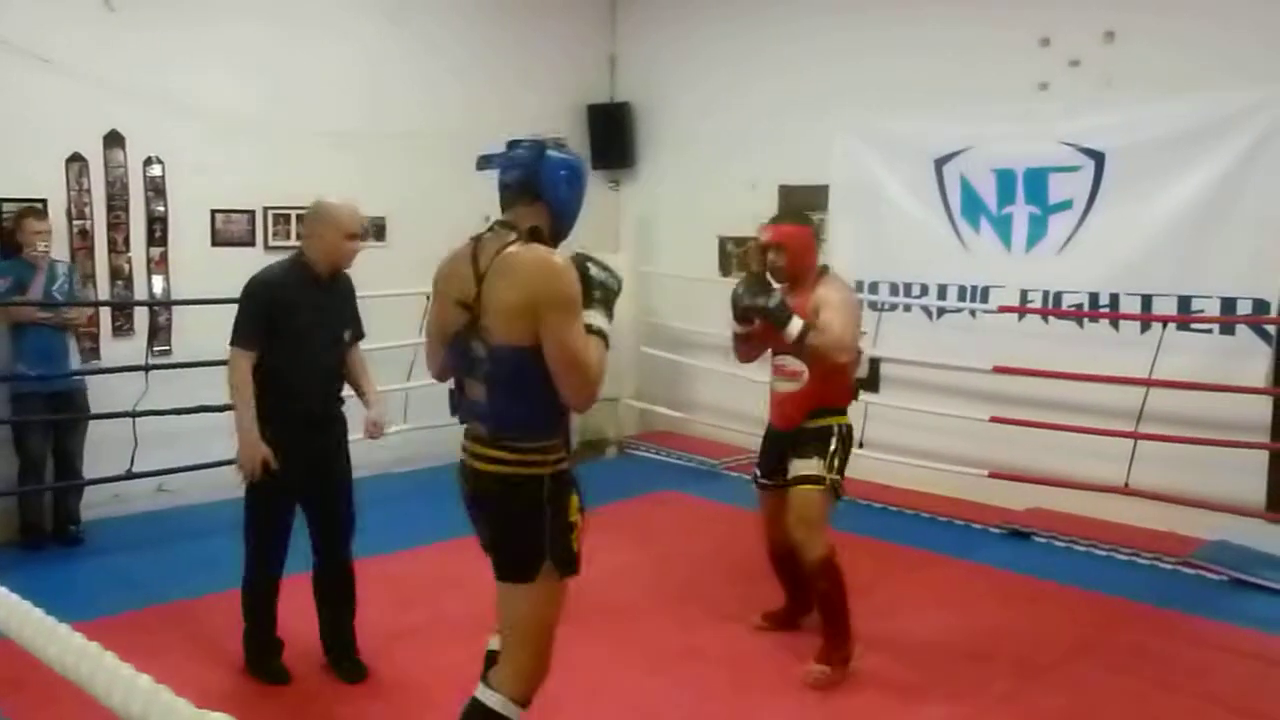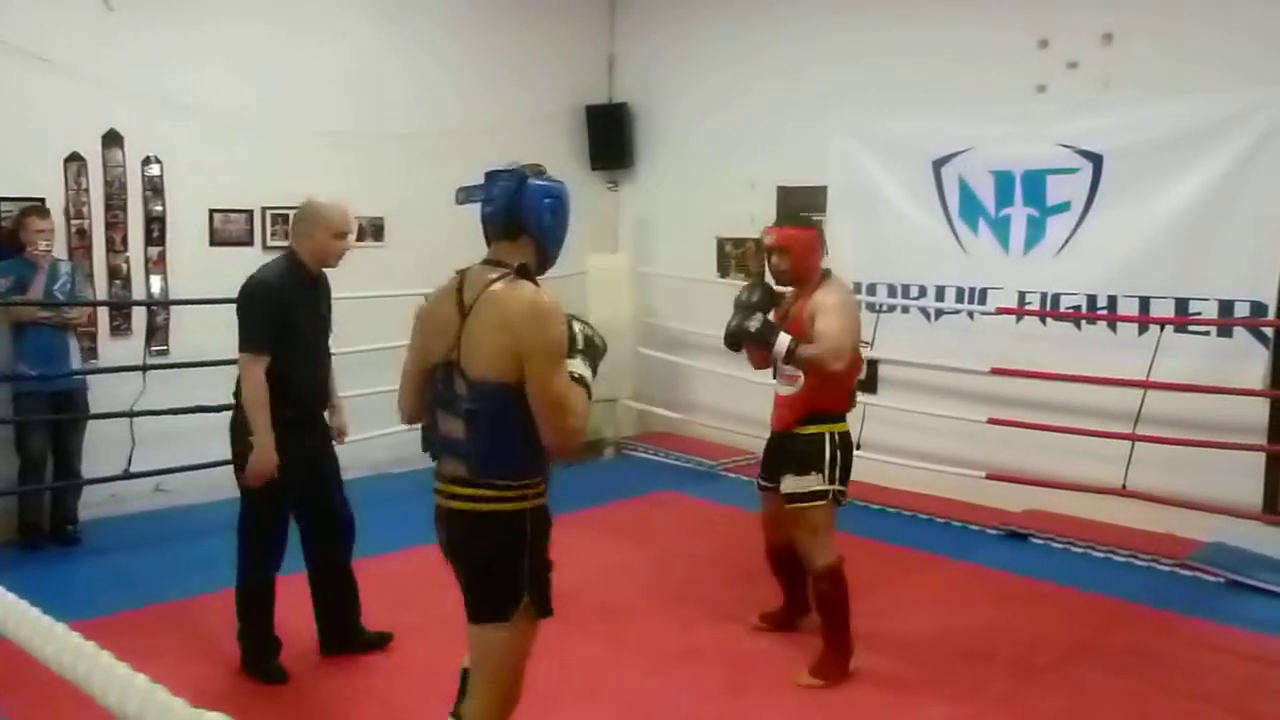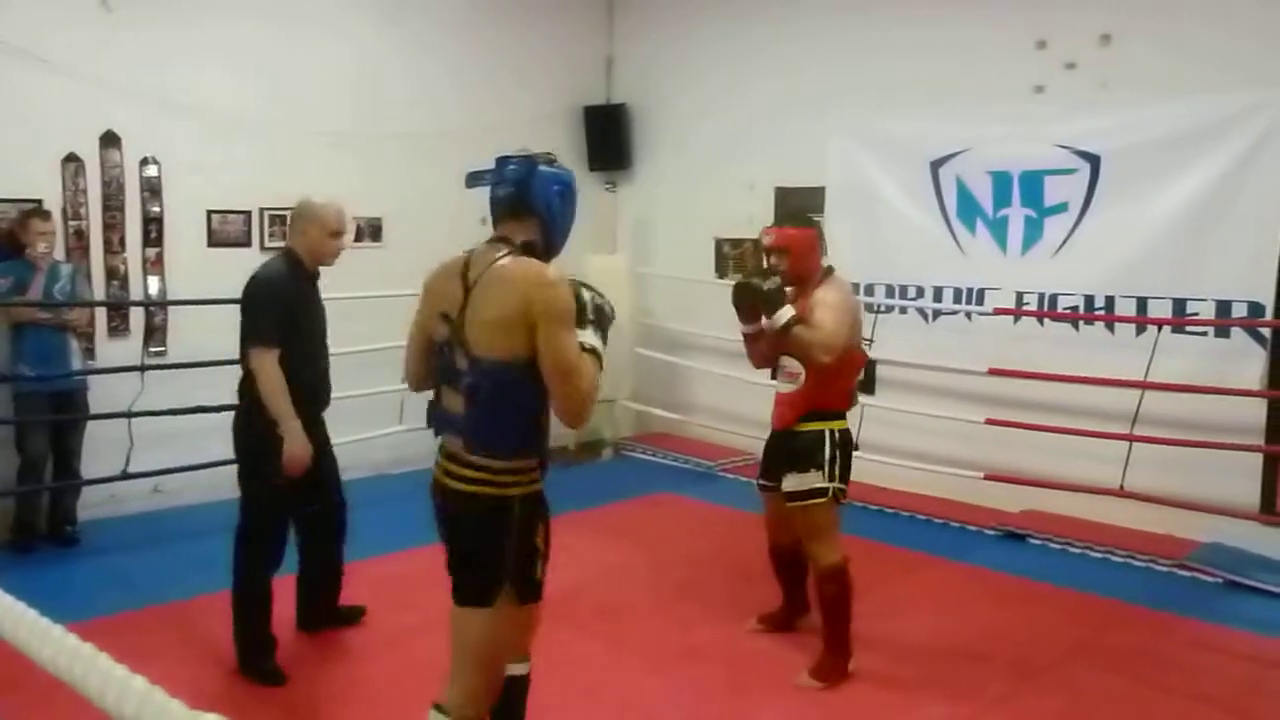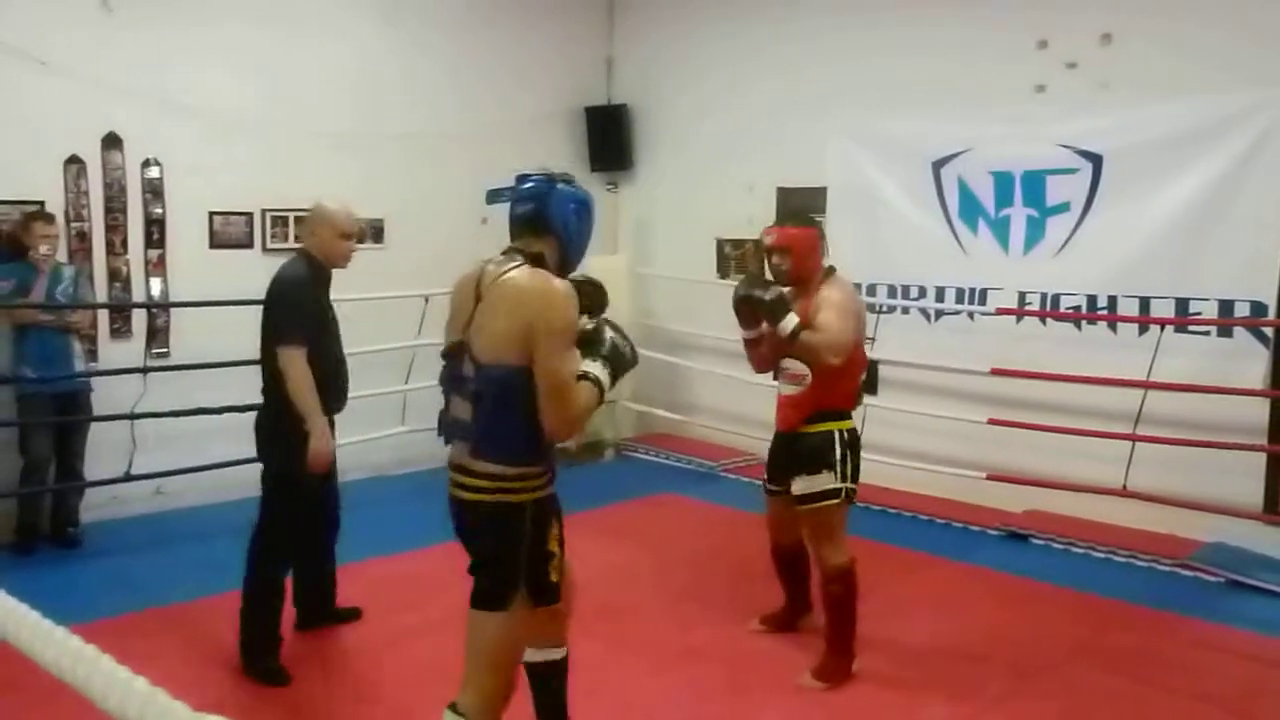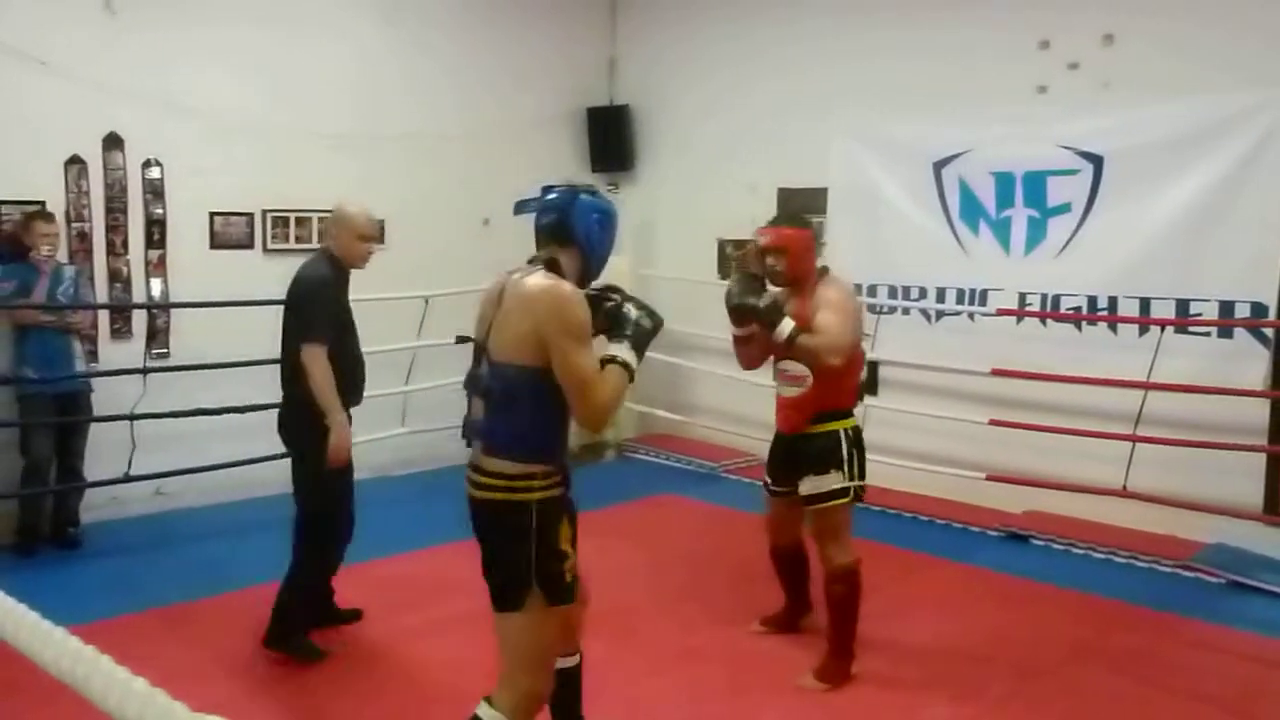
dt=0.2s
person 1, frame 1
left shoulder: (456, 264)
right shoulder: (547, 268)
left elbow: (440, 364)
right elbow: (580, 392)
right wrist: (595, 310)
left hip: (482, 466)
right hip: (531, 476)
left knee: (522, 626)
right knee: (523, 664)
person 1, frame 2
left shoulder: (439, 302)
right shoulder: (534, 309)
left elbow: (411, 408)
right elbow: (563, 438)
right wrist: (581, 362)
left hip: (452, 504)
right hip: (507, 513)
left knee: (496, 651)
person 1, frame 3
left shoulder: (445, 277)
right shoulder: (542, 284)
left elbow: (418, 375)
right elbow: (575, 408)
right wrist: (591, 331)
left hip: (454, 480)
right hip: (502, 494)
left knee: (515, 630)
person 1, frame 4
left shoulder: (470, 284)
right shoulder: (549, 293)
right elbow: (560, 422)
right wrist: (602, 363)
left hip: (470, 484)
right hip: (512, 497)
left knee: (550, 607)
person 1, frame 5
left shoulder: (504, 291)
right shoulder: (559, 297)
right elbow: (593, 413)
right wrist: (627, 341)
left hip: (494, 487)
right hip: (524, 498)
left knee: (566, 612)
person 2, frame 1
left shoulder: (342, 287)
right shoulder: (269, 287)
right elbow: (242, 362)
left wrist: (371, 402)
right wrist: (247, 435)
left hip: (326, 430)
right hip: (275, 436)
left knee: (335, 541)
right knee: (267, 546)
left ankle: (341, 646)
right ankle: (260, 649)
person 2, frame 2
left shoulder: (317, 283)
right shoulder: (266, 287)
right elbow: (252, 368)
left wrist: (335, 408)
right wrist: (261, 442)
left hip: (310, 429)
right hip: (270, 435)
left knee: (333, 529)
right knee: (263, 544)
left ankle: (341, 631)
right ankle: (257, 650)
person 2, frame 3
left shoulder: (306, 279)
right shoulder: (270, 283)
right elbow: (263, 361)
right wrist: (290, 432)
left hip: (306, 425)
right hip: (271, 433)
left knee: (328, 518)
right knee: (263, 540)
left ankle: (318, 609)
right ankle: (253, 649)
person 2, frame 4
left shoulder: (313, 279)
right shoulder: (295, 282)
right elbow: (290, 360)
right wrist: (317, 428)
left hip: (311, 425)
right hip: (291, 430)
left knee: (320, 519)
right knee: (279, 535)
left ankle: (316, 606)
right ankle: (258, 647)
person 2, frame 5
left shoulder: (327, 277)
right shoulder: (319, 281)
right elbow: (313, 356)
left wrist: (336, 419)
right wrist: (337, 423)
left hip: (316, 417)
right hip: (313, 420)
left knee: (323, 515)
right knee: (329, 520)
left ankle: (316, 605)
right ankle: (287, 626)
person 3, frame 1
left shoulder: (832, 294)
right shoulder: (778, 295)
left elbow: (841, 352)
right elbow: (746, 355)
left wrist: (786, 322)
right wrist: (744, 318)
left hip: (822, 430)
right hip: (780, 429)
left knee: (805, 532)
right knee: (775, 528)
left ankle: (837, 644)
right ankle: (798, 604)
person 3, frame 2
left shoulder: (833, 298)
right shoulder: (790, 299)
left elbow: (835, 359)
right elbow: (761, 362)
left wrist: (774, 337)
right wrist: (750, 325)
left hip: (820, 437)
right hip: (785, 432)
left knee: (814, 543)
right knee: (774, 528)
left ankle: (837, 652)
right ankle: (794, 607)
person 3, frame 3
left shoulder: (833, 296)
right shoulder: (793, 296)
left elbow: (823, 352)
right elbow: (763, 359)
left wrist: (778, 312)
right wrist: (752, 318)
left hip: (820, 435)
right hip: (786, 430)
left knee: (820, 542)
right knee: (778, 528)
left ankle: (837, 654)
right ankle: (793, 607)
person 3, frame 4
left shoulder: (837, 296)
right shoulder: (791, 298)
left elbow: (832, 354)
right elbow: (762, 363)
left wrist: (783, 317)
right wrist: (751, 322)
left hip: (826, 435)
right hip: (790, 432)
left knee: (827, 543)
right knee: (780, 528)
left ankle: (840, 655)
right ankle: (795, 608)
person 3, frame 5
left shoulder: (834, 296)
right shoulder: (782, 298)
left elbow: (832, 355)
right elbow: (750, 360)
left wrist: (777, 323)
right wrist: (743, 320)
left hip: (829, 436)
right hip: (790, 433)
left knee: (833, 544)
right knee: (780, 529)
left ankle: (840, 656)
right ankle: (796, 608)
person 4, frame 1
left shoulder: (66, 270)
left elbow: (80, 316)
left wrist: (39, 315)
right wrist: (39, 271)
left hip: (68, 378)
right hip: (29, 381)
left knee: (70, 457)
right knee: (33, 459)
left ankle: (67, 523)
right ankle: (32, 528)
person 4, frame 2
left shoulder: (69, 270)
left elbow: (82, 316)
left wrist: (40, 314)
right wrist: (39, 270)
left hip: (69, 377)
right hip: (30, 379)
left knee: (69, 456)
right knee: (33, 457)
left ankle: (65, 523)
right ankle: (30, 528)
person 4, frame 3
left shoulder: (70, 271)
left elbow: (82, 318)
left wrist: (39, 315)
right wrist: (39, 270)
left hip: (70, 378)
right hip: (30, 380)
left knee: (69, 457)
right knee: (33, 457)
left ankle: (63, 523)
person 4, frame 4
left shoulder: (72, 274)
left elbow: (84, 320)
left wrist: (43, 317)
right wrist: (42, 273)
left hip: (73, 379)
right hip: (34, 382)
left knee: (72, 458)
right knee: (37, 458)
left ankle: (65, 524)
right ankle: (28, 530)
person 4, frame 5
left shoulder: (73, 274)
left elbow: (85, 320)
left wrist: (44, 317)
right wrist: (51, 290)
left hip: (73, 379)
right hip: (34, 382)
left knee: (72, 459)
right knee: (38, 459)
left ankle: (66, 525)
right ankle: (29, 531)
